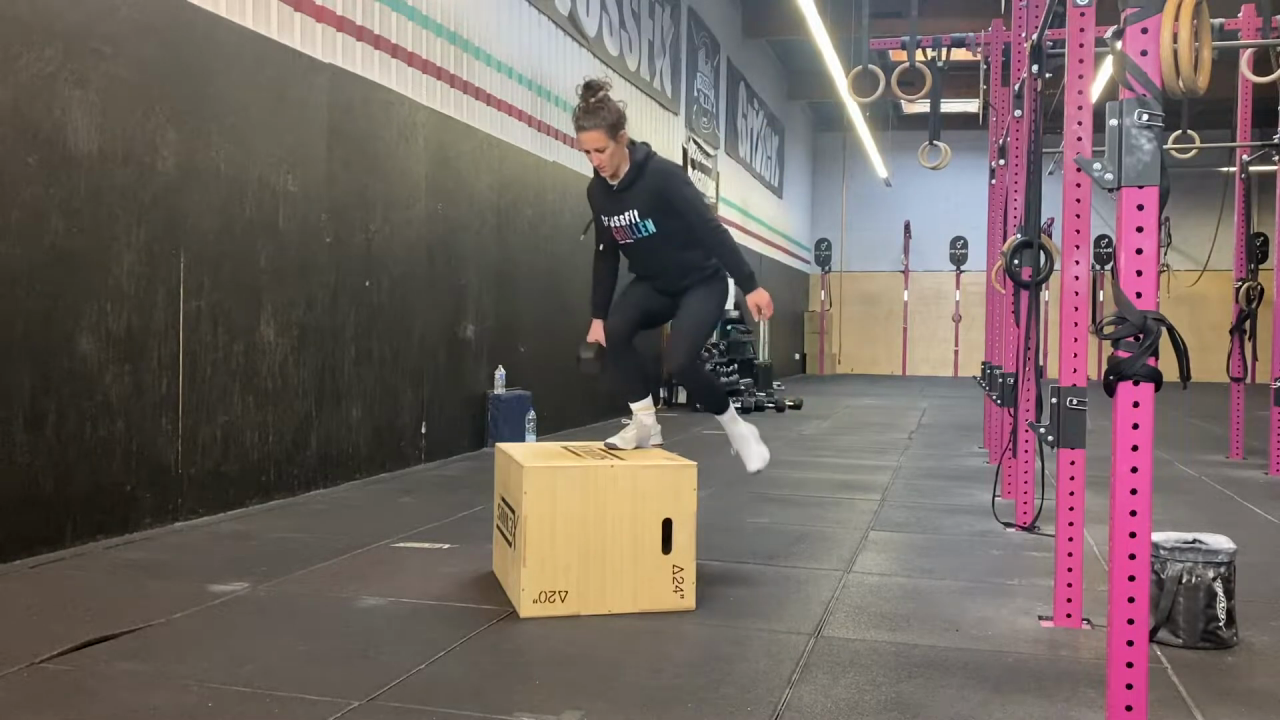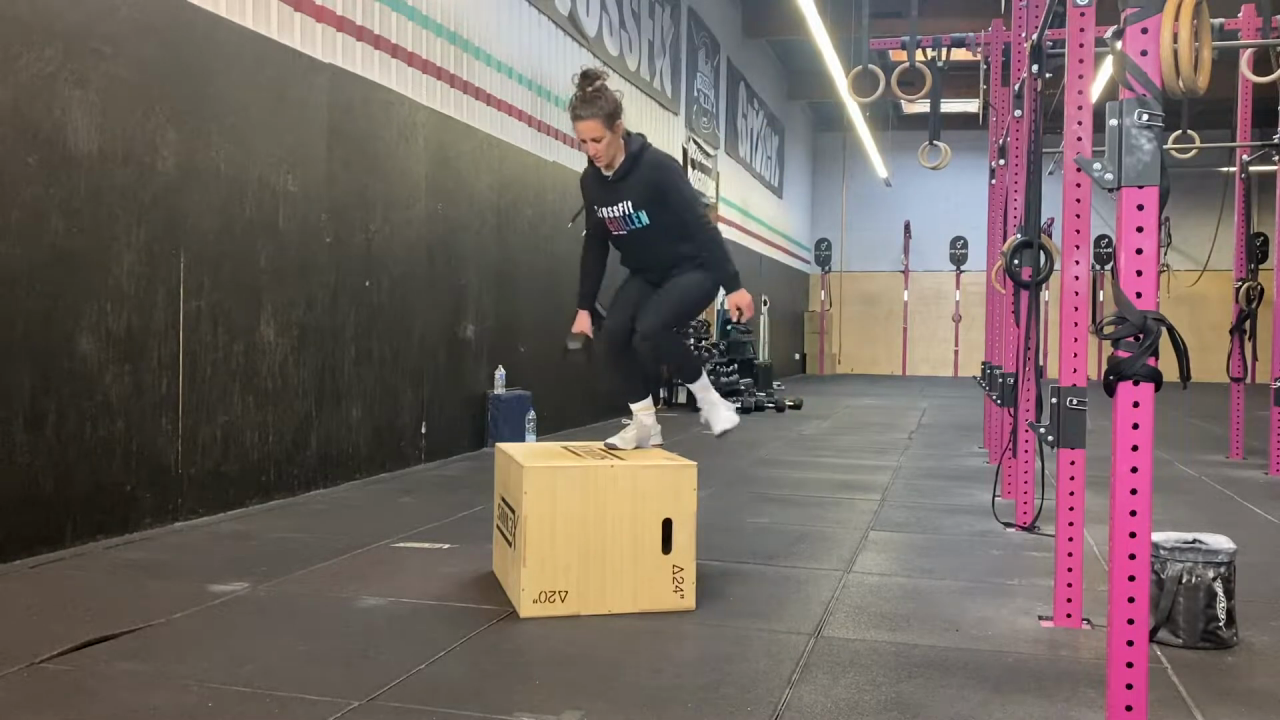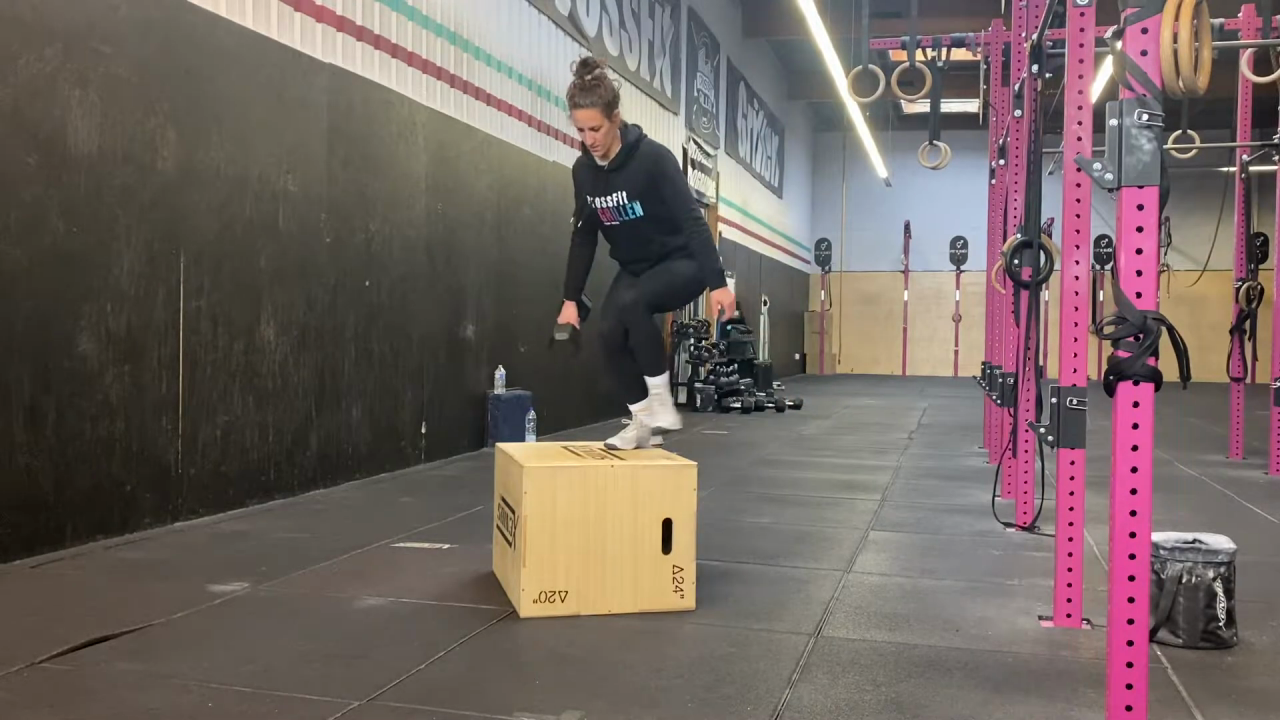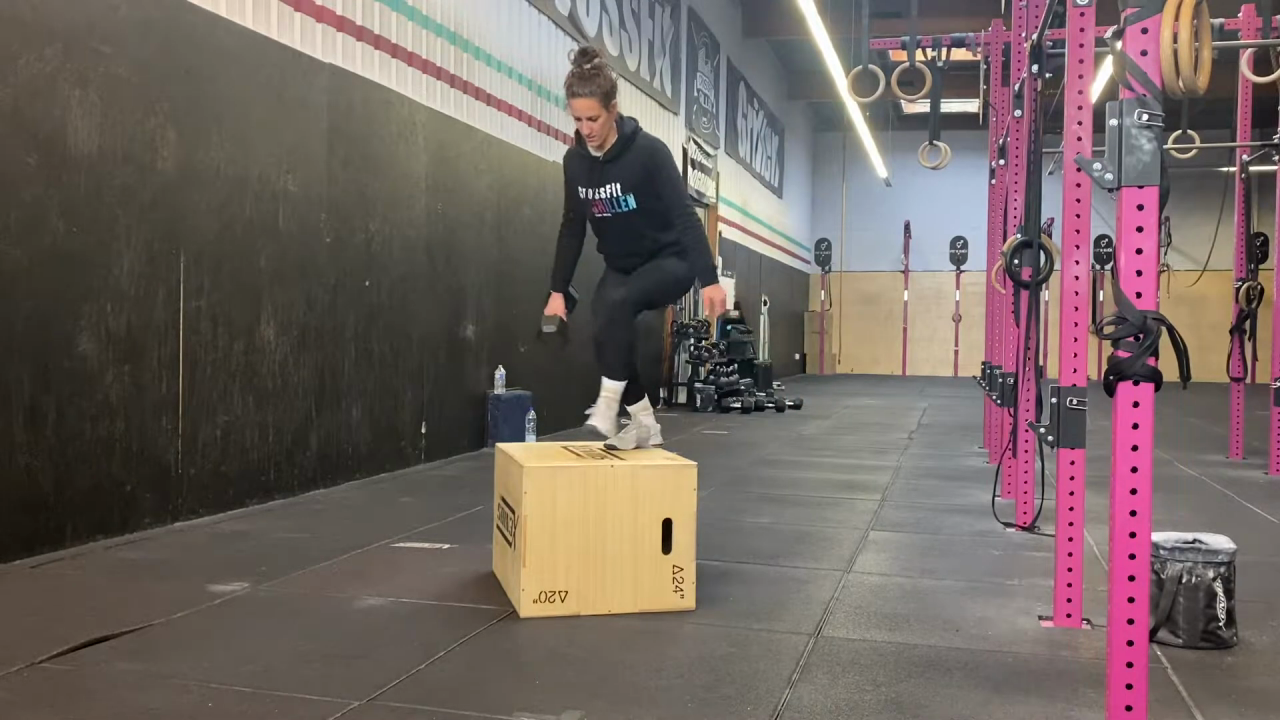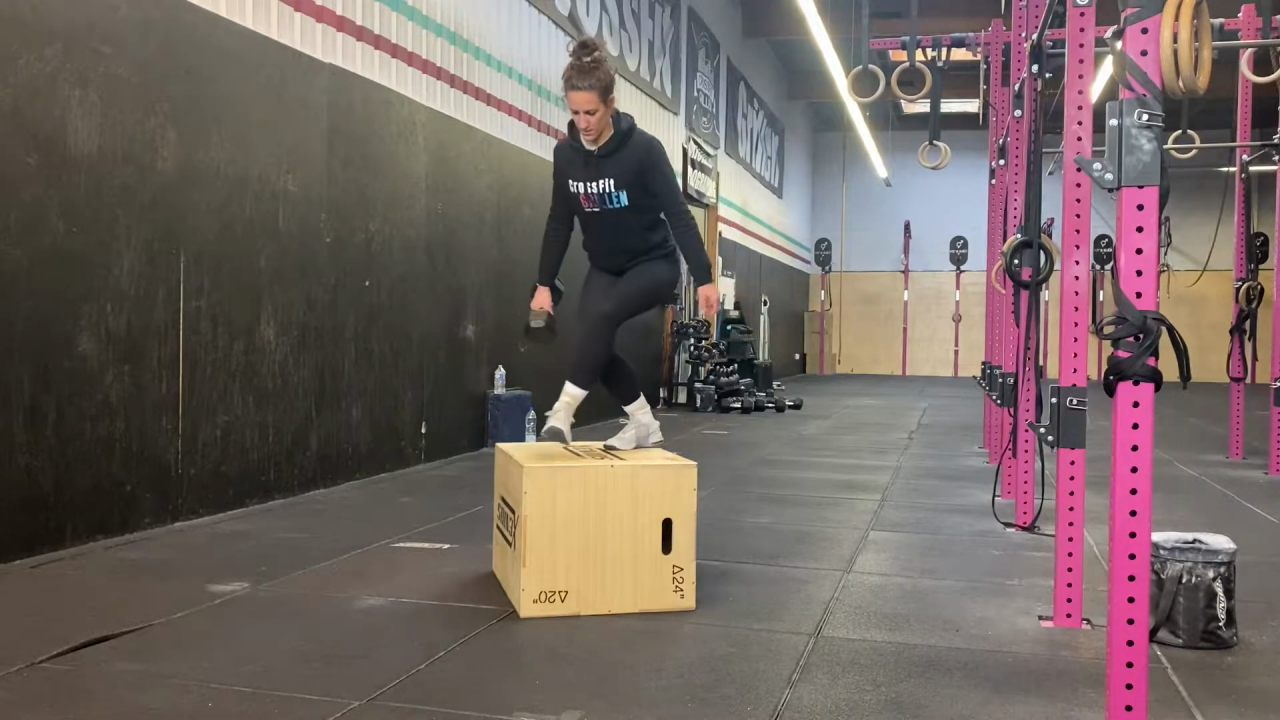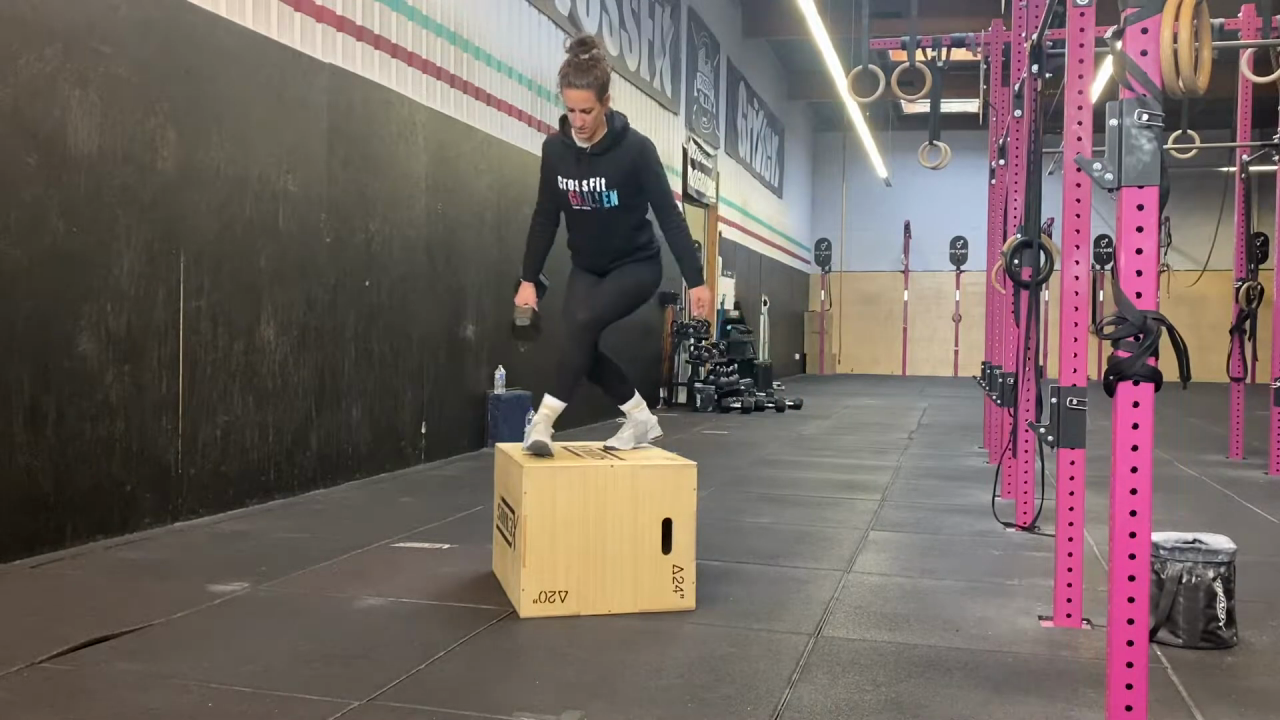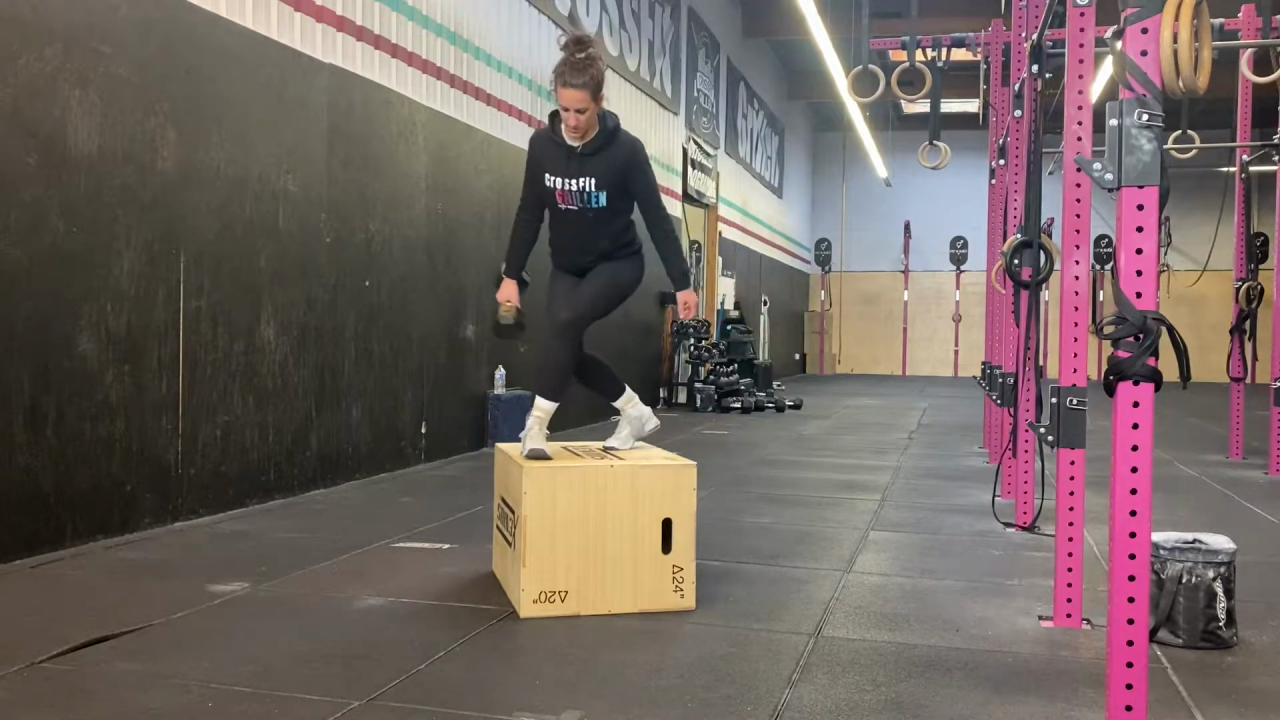
dt=0.1s
person 1, frame 1
left shoulder: (661, 175)
right shoulder: (597, 191)
left elbow: (712, 227)
right elbow: (606, 255)
left wrist: (750, 286)
right wrist: (597, 316)
left hip: (701, 281)
right hip: (655, 283)
left knee: (680, 361)
right knee: (614, 332)
left ankle: (735, 425)
right ankle: (645, 422)
person 1, frame 2
left shoulder: (657, 168)
right shoulder: (591, 181)
left elbow: (701, 226)
right elbow: (595, 247)
left wrist: (734, 286)
right wrist: (584, 308)
left hip: (691, 271)
right hip: (644, 275)
left knee: (652, 328)
right knee: (613, 334)
left ankle: (707, 395)
right ankle: (645, 422)
person 1, frame 3
left shoulder: (653, 158)
right shoulder: (583, 170)
left elbow: (691, 219)
right elbow: (584, 236)
left wrist: (717, 282)
right wrist: (570, 298)
left hip: (681, 262)
right hip: (634, 267)
left knee: (631, 303)
right knee: (609, 332)
left ankle: (661, 399)
right ankle: (644, 420)
person 1, frame 4
left shoulder: (648, 152)
right shoulder: (575, 160)
left elbow: (684, 215)
right elbow: (572, 228)
left wrist: (709, 279)
right wrist: (557, 290)
left hip: (668, 261)
right hip: (619, 267)
left knee: (617, 304)
right knee: (605, 334)
left ankle: (607, 406)
right ankle: (644, 423)
person 1, frame 5
left shoulder: (642, 148)
right shoulder: (566, 153)
left elbow: (678, 213)
right elbow: (559, 221)
left wrist: (704, 278)
right wrist: (544, 283)
left hip: (654, 263)
right hip: (605, 267)
left knee: (602, 315)
right knee: (593, 338)
left ankle: (564, 411)
right ankle: (643, 423)
person 1, frame 6
left shoulder: (635, 149)
right shoulder: (555, 149)
left elbow: (668, 215)
right elbow: (545, 218)
left wrist: (695, 279)
right wrist: (528, 279)
left hip: (636, 265)
right hip: (587, 267)
left knee: (583, 324)
right knee: (584, 347)
left ankle: (543, 423)
right ankle: (640, 421)
person 1, frame 7
left shoulder: (625, 149)
right shoulder: (542, 145)
left elbow: (656, 216)
right elbow: (529, 214)
left wrist: (682, 281)
right wrist: (511, 275)
left hip: (618, 262)
right hip: (568, 266)
left knee: (565, 322)
right knee: (567, 347)
left ankle: (537, 427)
right ankle: (637, 413)
